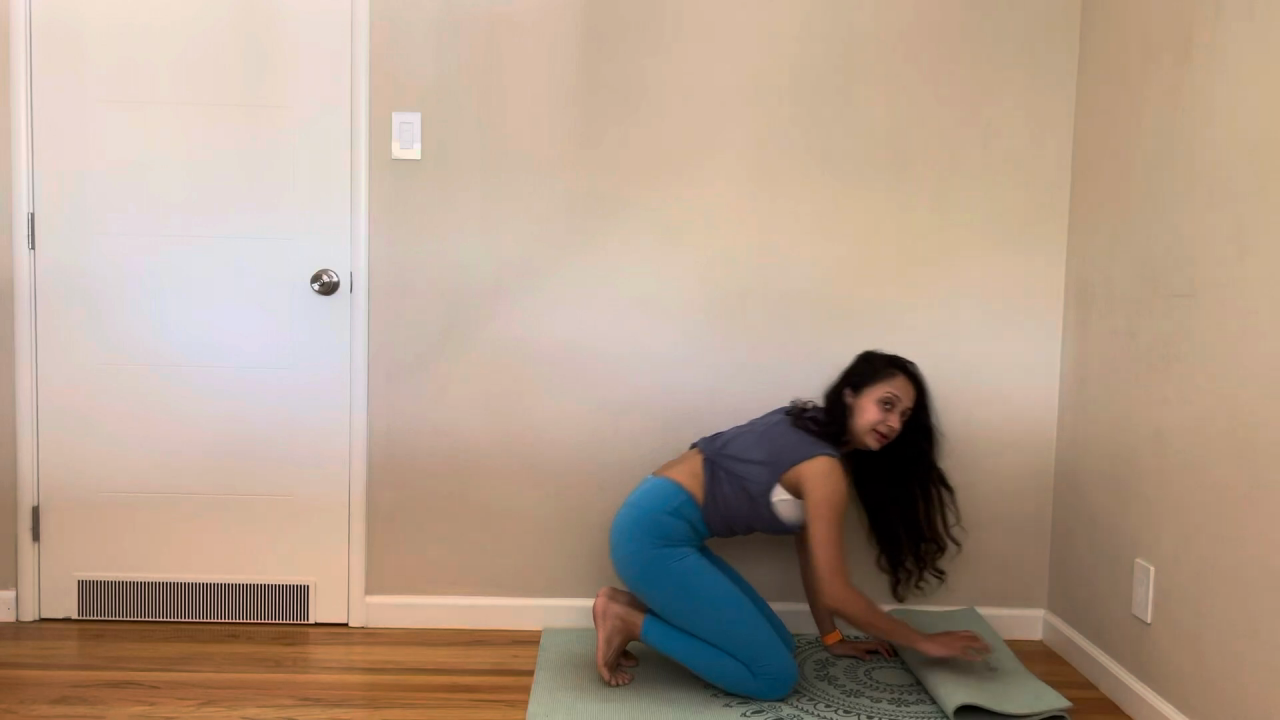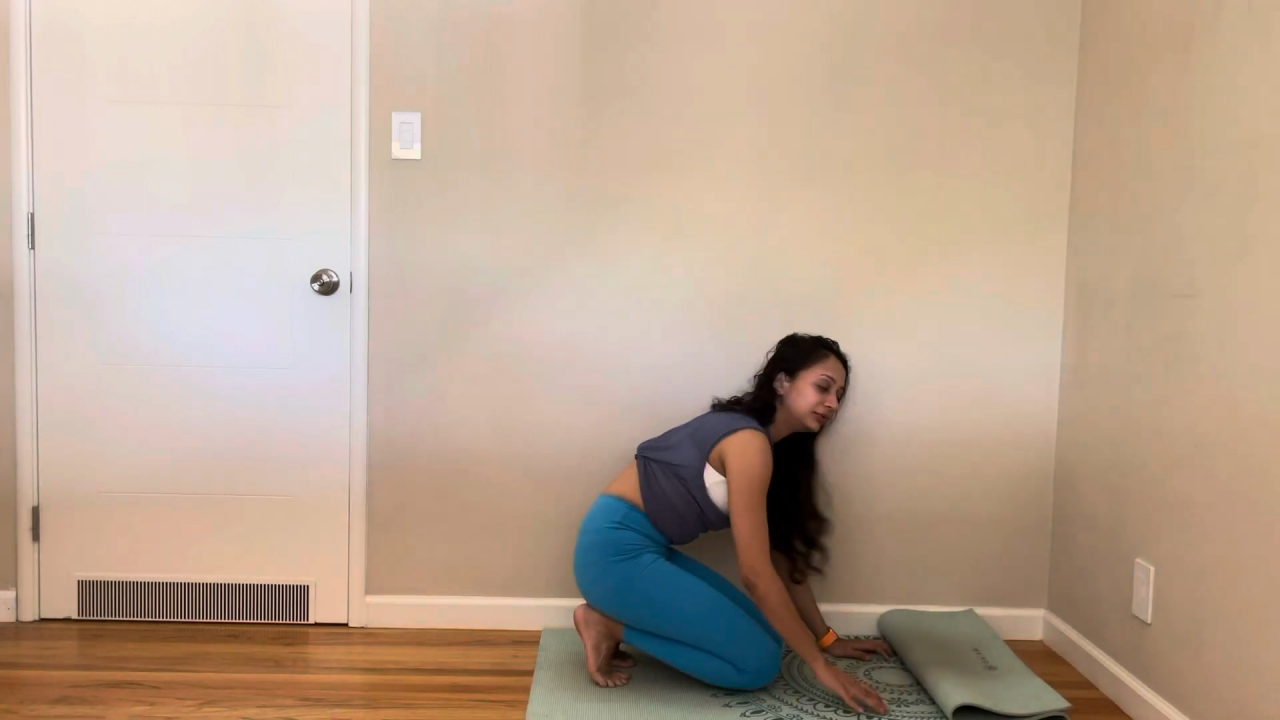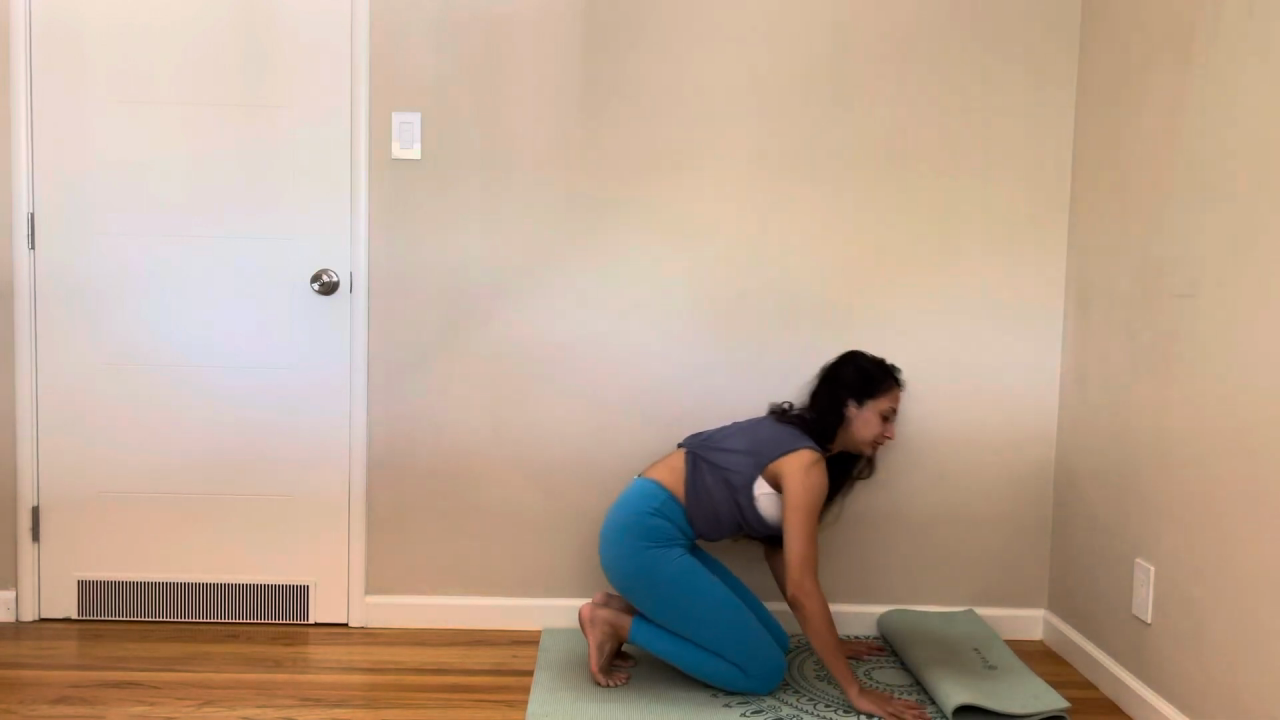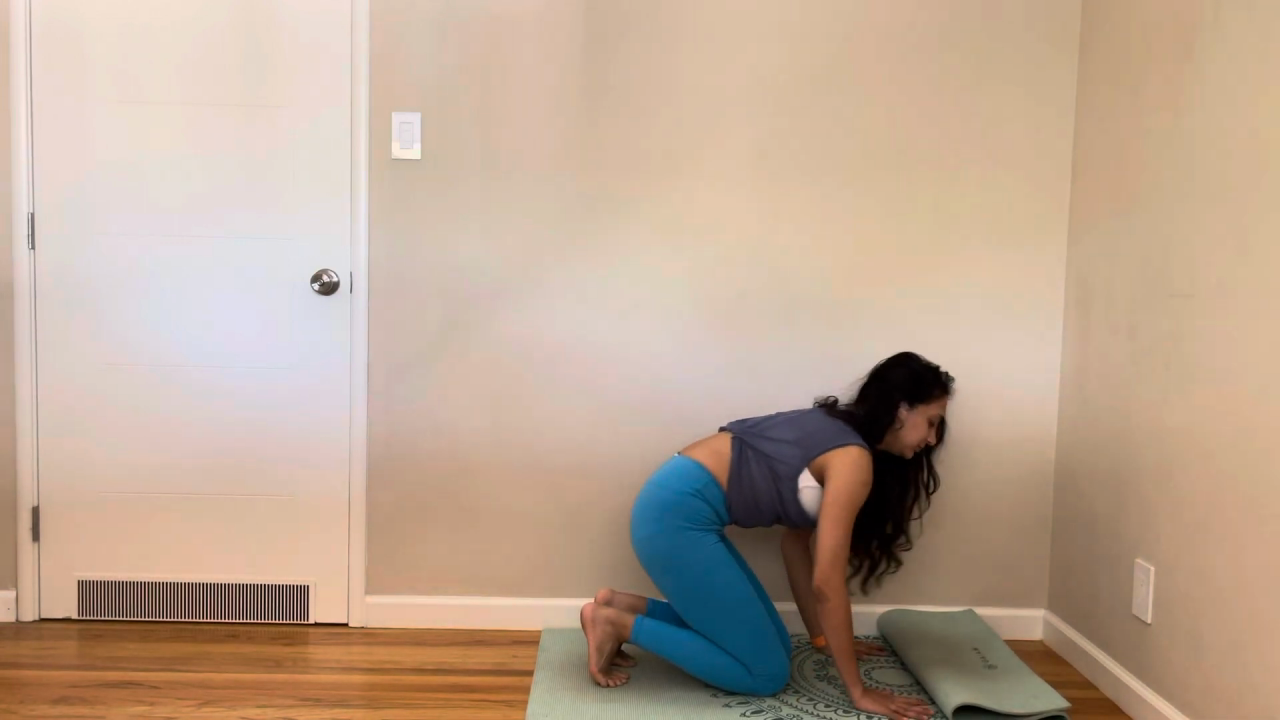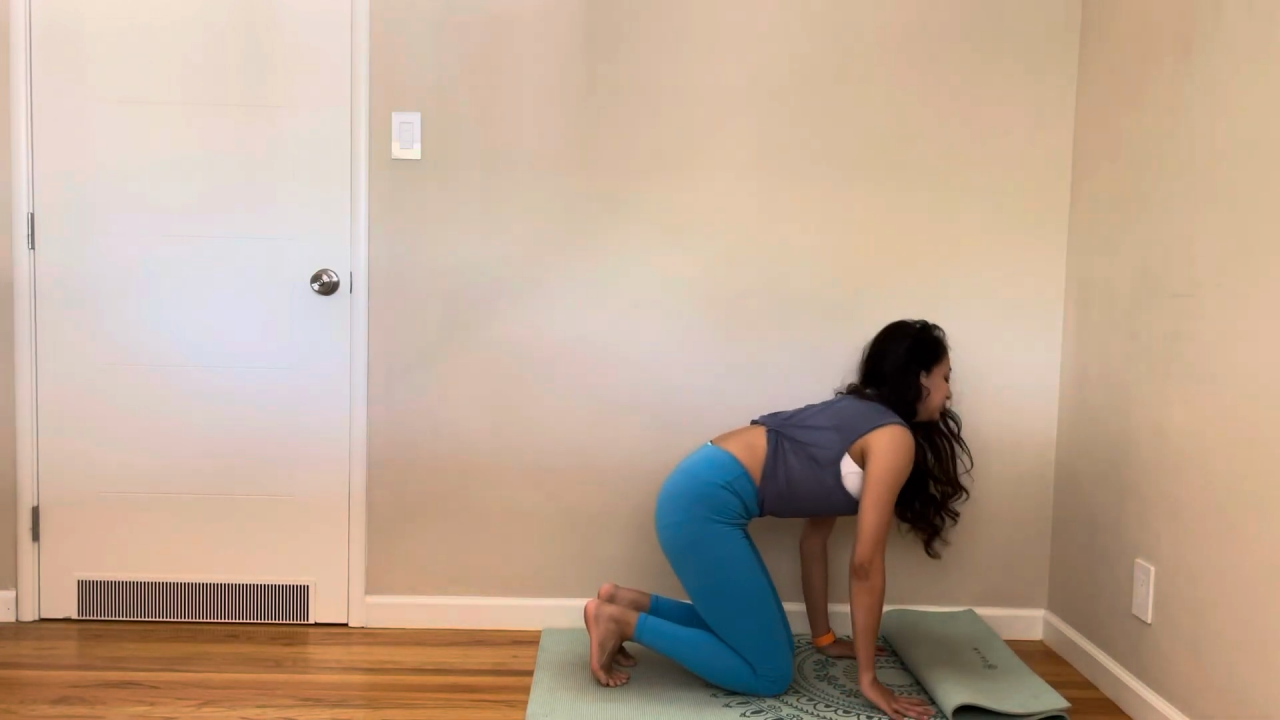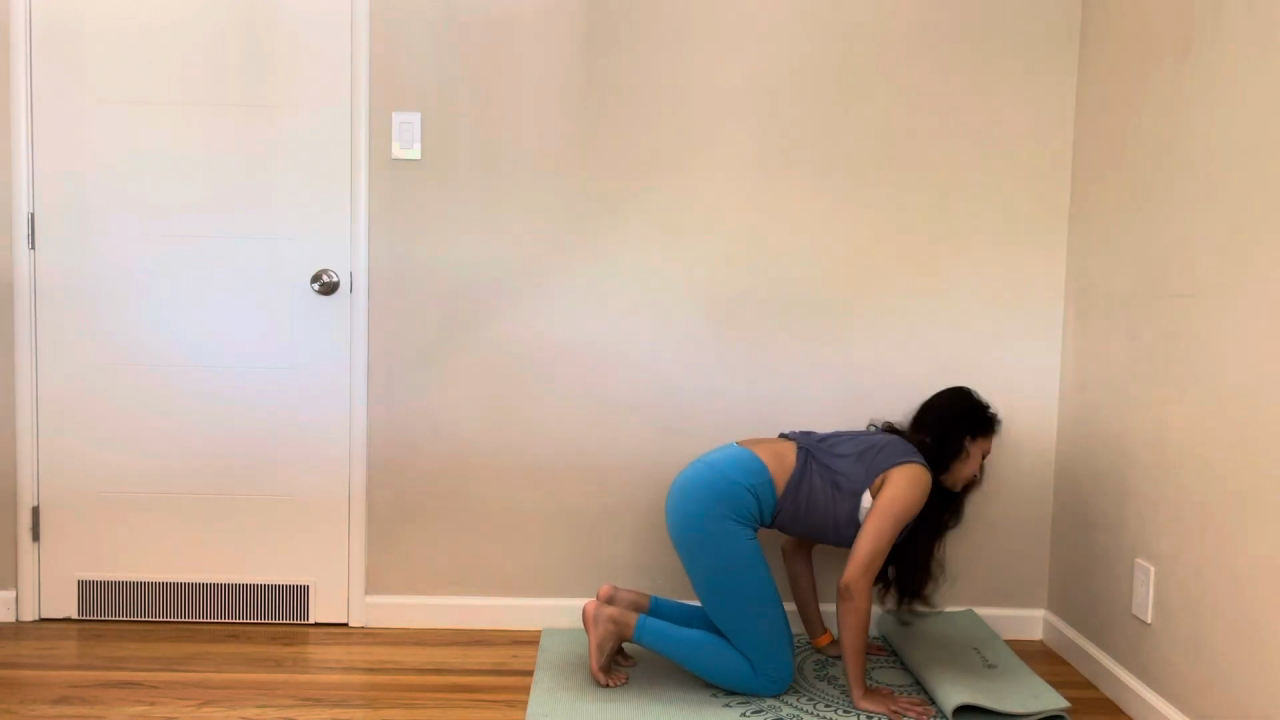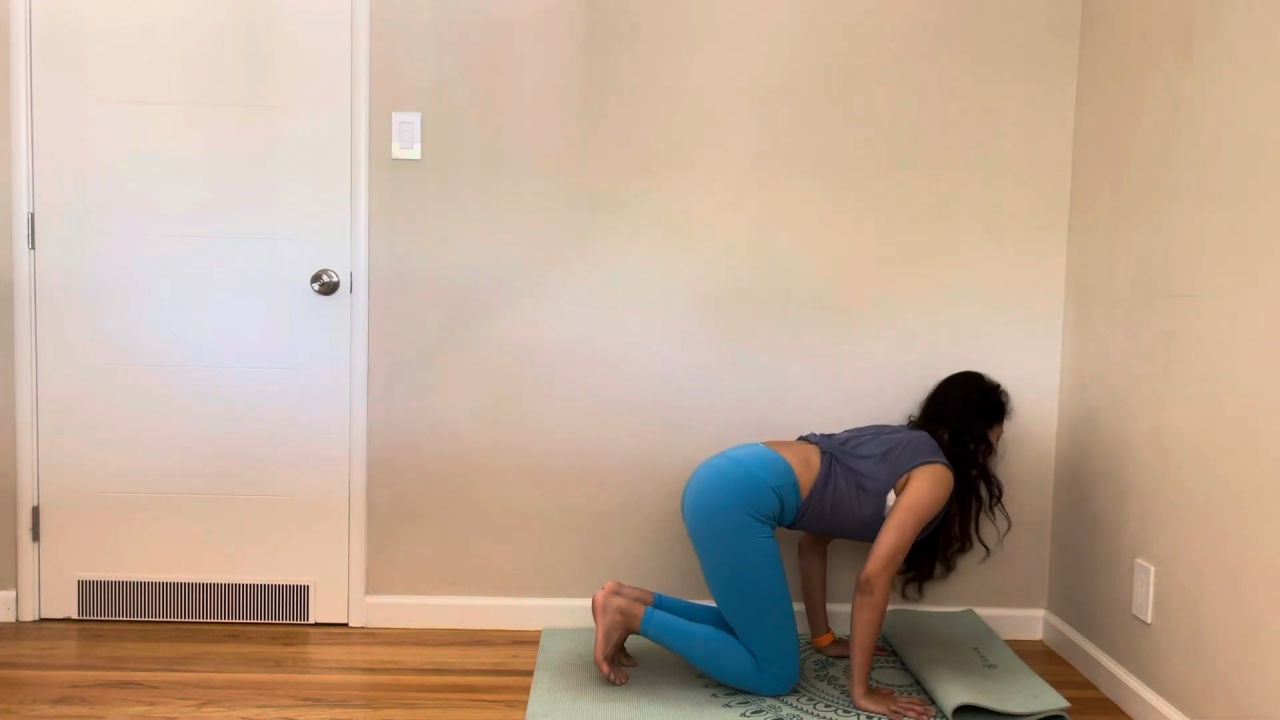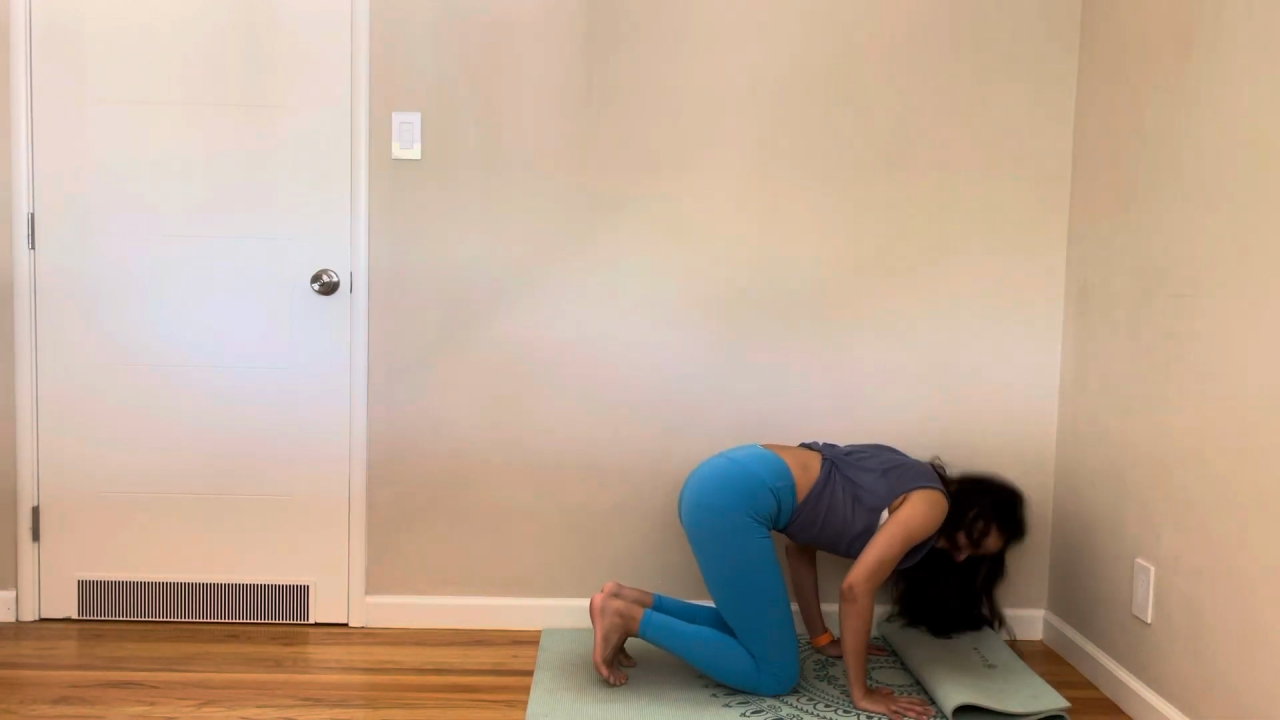
dt=0.3s
person 1, frame 1
left shoulder: (807, 427)
right shoulder: (823, 467)
left elbow: (808, 544)
right elbow: (837, 594)
left wrist: (831, 636)
right wrist: (920, 641)
left hip: (663, 528)
right hip: (654, 535)
left knee: (774, 643)
right knee: (775, 677)
left ankle: (628, 603)
right ankle: (628, 622)
person 1, frame 2
left shoulder: (748, 431)
right shoulder: (749, 443)
left elbow: (781, 552)
right elbow: (755, 571)
left wrist: (825, 638)
right wrist: (820, 665)
left hip: (643, 547)
right hip: (618, 552)
left knee: (770, 636)
right knee: (759, 664)
left ankle: (618, 615)
right ankle: (613, 627)
person 1, frame 3
left shoulder: (788, 438)
right shoulder: (804, 463)
left elbow: (780, 549)
right elbow: (801, 590)
left wrist: (829, 643)
left hip: (661, 535)
right hip: (644, 536)
left knee: (773, 644)
right knee: (763, 671)
left ankle: (624, 607)
right ankle: (617, 625)
person 1, frame 4
left shoulder: (835, 433)
right shoulder: (853, 458)
left elbow: (797, 542)
right elbow: (827, 583)
left wrist: (822, 638)
left hip: (681, 504)
right hip: (678, 513)
left knee: (774, 646)
right knee: (766, 673)
left ankle: (625, 606)
right ankle: (618, 624)
person 1, frame 5
left shoulder: (861, 418)
right shoulder: (895, 438)
left elbow: (815, 536)
right elbow: (866, 563)
left wrist: (824, 637)
right wrist: (868, 679)
left hip: (700, 492)
right hip: (705, 504)
left knee: (768, 644)
right knee: (770, 676)
left ankle: (628, 602)
right ankle: (621, 622)
person 1, frame 6
left shoulder: (884, 455)
right shoulder: (914, 476)
left elbow: (797, 547)
right elbow: (854, 584)
left wrist: (822, 638)
left hip: (708, 485)
right hip: (717, 502)
left knee: (752, 638)
right knee: (769, 675)
left ankle: (626, 602)
right ankle: (621, 624)
person 1, frame 7
left shoulder: (903, 447)
right shoulder: (936, 474)
left elbow: (811, 543)
right elbow: (874, 579)
left wrist: (823, 637)
left hip: (723, 481)
right hip: (738, 498)
left knee: (754, 634)
right knee: (774, 675)
left ankle: (631, 599)
right ankle: (628, 615)
person 1, frame 8
left shoulder: (908, 486)
right shoulder: (932, 505)
left elbow: (800, 547)
right elbow: (857, 587)
left wrist: (822, 638)
left hip: (721, 482)
right hip: (734, 498)
left knee: (755, 638)
right knee: (774, 674)
left ankle: (630, 599)
right ankle: (628, 618)
